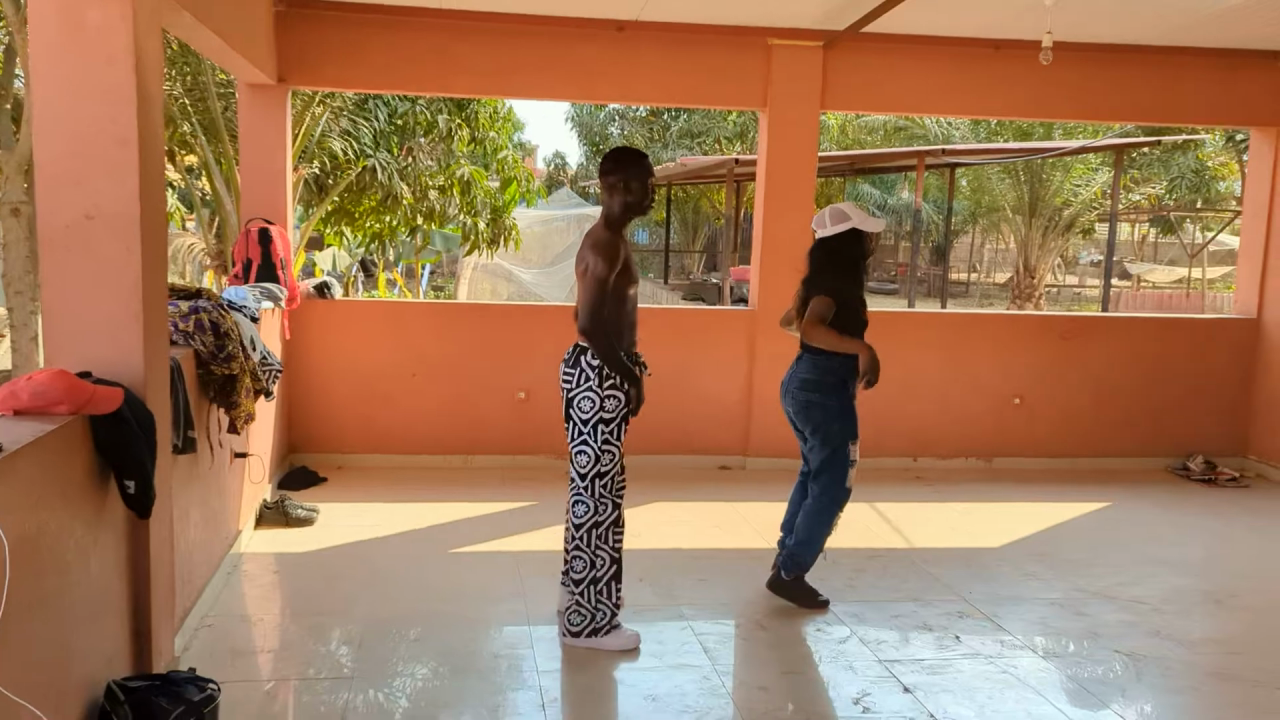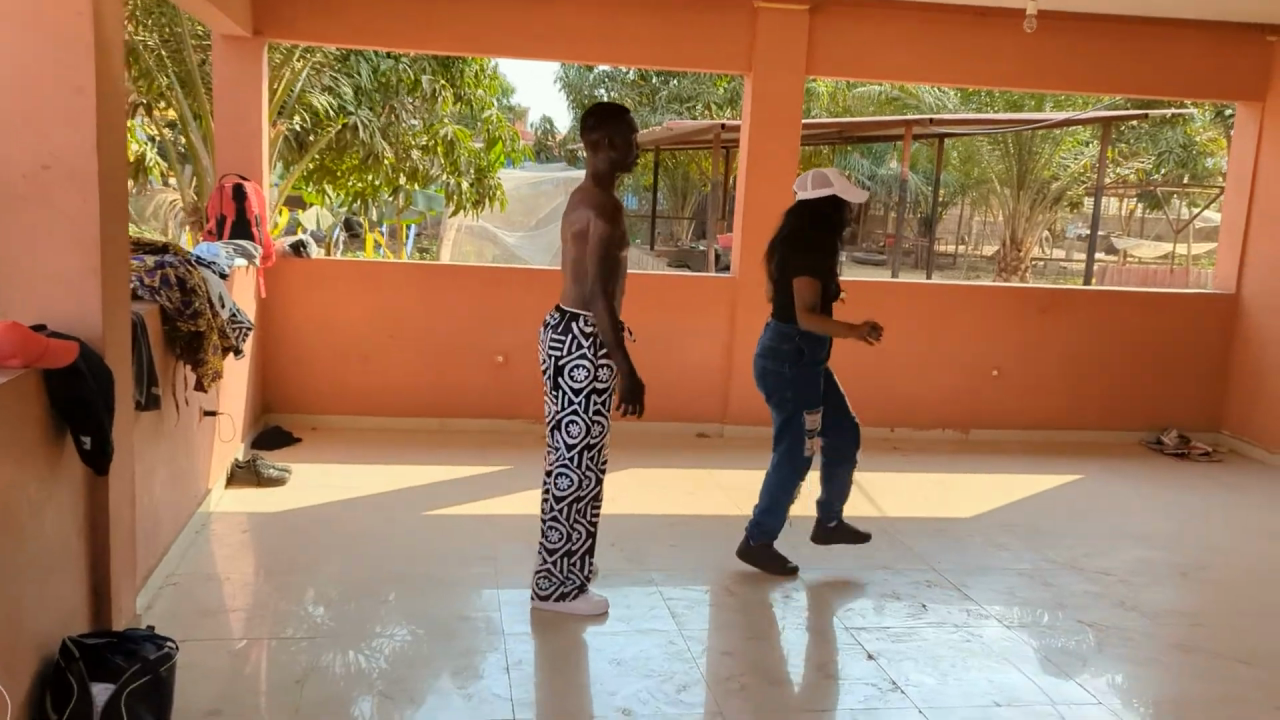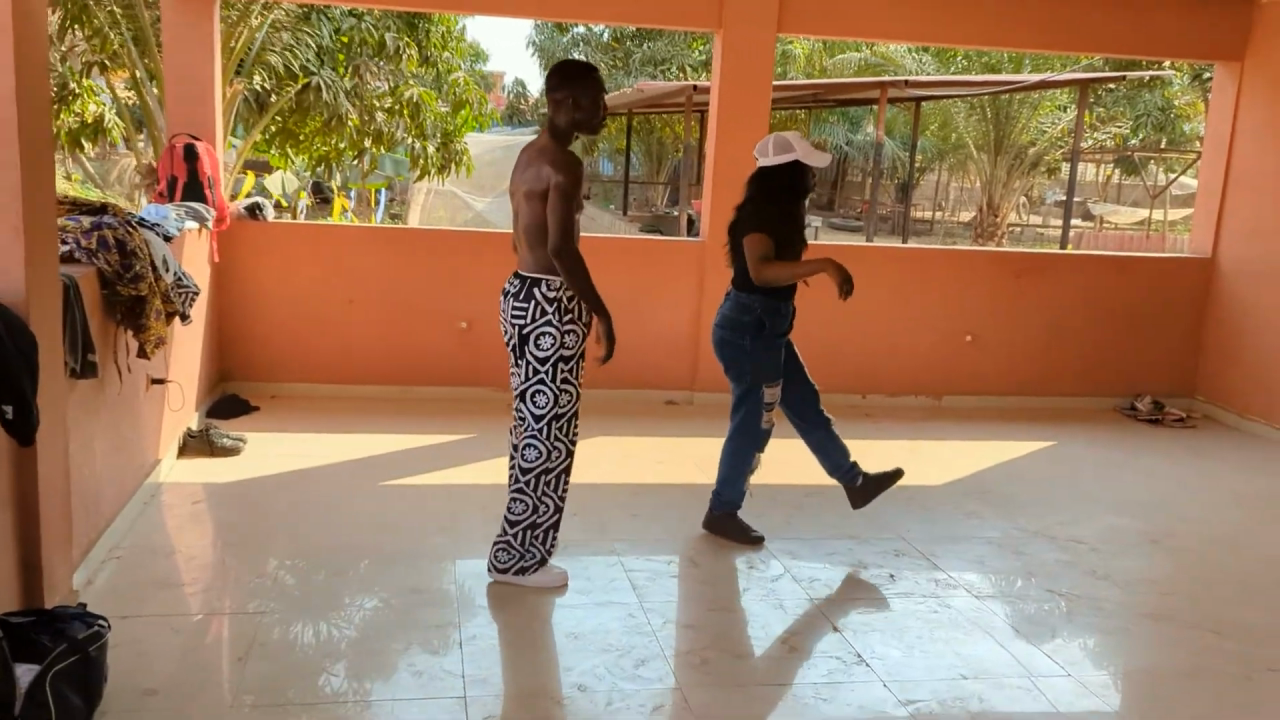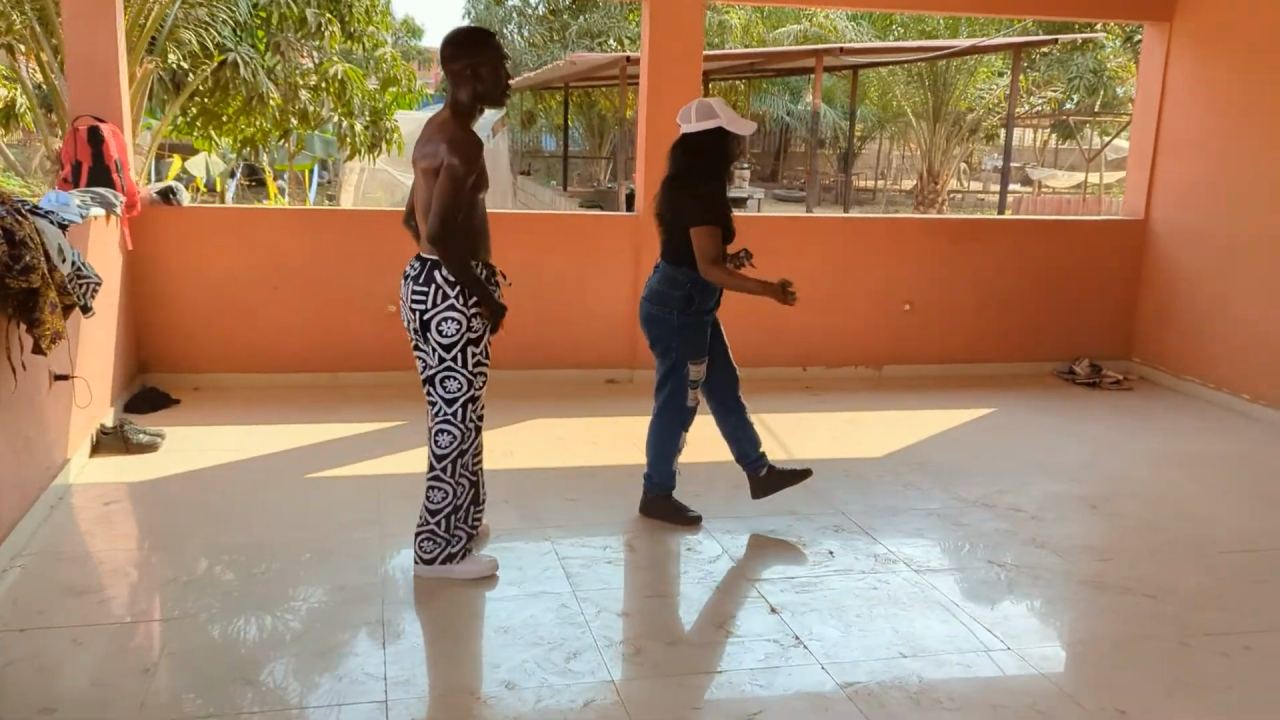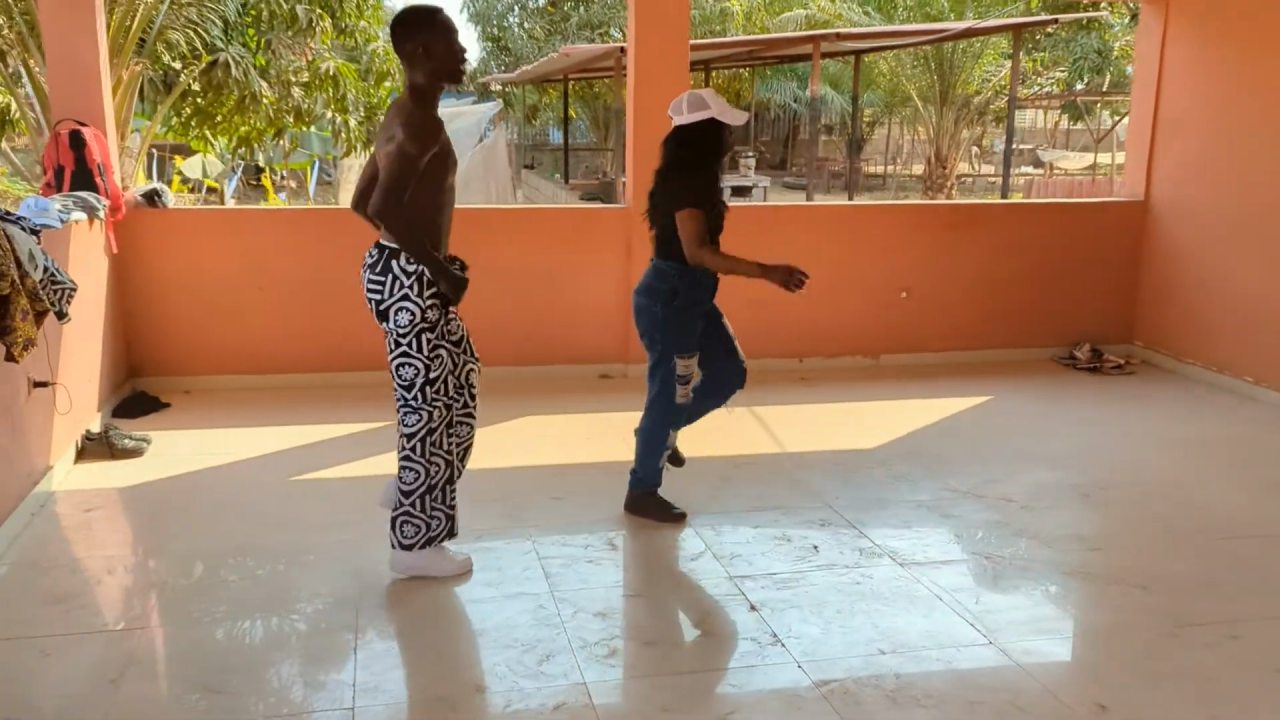
dt=0.4s
person 1, frame 1
left shoulder: (609, 239)
right shoulder: (606, 244)
right elbow: (588, 324)
left wrist: (626, 370)
right wrist: (631, 376)
left hip: (599, 371)
right hip: (597, 374)
left knee: (593, 488)
right knee: (599, 494)
left ankle: (583, 591)
right ankle: (588, 620)
person 1, frame 2
left shoulder: (585, 197)
right shoulder: (605, 206)
right elbow: (599, 293)
right wrist: (626, 369)
left hip: (568, 331)
right hip: (584, 340)
left knee: (565, 453)
right knee: (580, 463)
left ankle: (555, 558)
right ankle: (558, 585)
person 1, frame 3
left shoulder: (530, 155)
right shoulder: (564, 164)
right elbow: (561, 248)
right wrist: (600, 312)
left hip: (522, 293)
right hip: (549, 303)
left knee: (532, 424)
right knee: (549, 434)
left ankle: (521, 540)
right ankle: (518, 558)
person 1, frame 4
left shoulder: (436, 131)
right shoulder: (463, 142)
left elbow: (413, 218)
right elbow: (440, 232)
right wrist: (485, 296)
left hip: (427, 280)
right hip: (451, 290)
left knee: (453, 414)
right knee: (458, 419)
left ankle: (456, 523)
right ankle: (441, 550)
person 1, frame 5
left shoulder: (408, 117)
right shoulder: (418, 123)
left elbow: (361, 202)
right elbow: (384, 208)
right wrist: (441, 268)
left hip: (412, 274)
right hip: (409, 279)
left knee: (461, 384)
right knee: (427, 407)
left ankle: (416, 493)
right ankle: (415, 543)
person 2, frame 1
left shoulder: (822, 278)
right shoulder: (837, 281)
left elbow: (788, 321)
right elbow: (810, 326)
right wrist: (863, 349)
left hip: (802, 383)
right hip: (826, 390)
left knee: (814, 476)
right knee: (832, 488)
left ankle: (787, 555)
right ankle: (788, 573)
person 2, frame 2
left shoulder: (802, 245)
right shoulder: (807, 250)
left elbow: (781, 293)
right elbow: (807, 316)
left wrist: (828, 291)
right wrist: (851, 330)
left hip: (801, 357)
right hip: (790, 358)
left knee: (844, 435)
right knee: (795, 453)
left ankle: (829, 520)
right ankle: (757, 542)
person 2, frame 3
left shoulder: (772, 213)
right shoulder: (762, 214)
right elbow: (759, 271)
left wrist: (799, 268)
right wrist: (825, 265)
left hip: (765, 328)
right hip: (748, 329)
left knee: (806, 405)
right knee: (752, 423)
left ankle: (854, 481)
right ankle: (721, 513)
person 2, frame 4
left shoulder: (693, 185)
right shoulder: (700, 191)
right elbow: (710, 269)
left wrist: (733, 259)
right wrist: (767, 289)
left hip: (690, 303)
right hip: (677, 305)
left knee: (724, 387)
right knee: (678, 401)
left ankle: (759, 471)
right ankle: (656, 495)
person 2, frame 5
left shoulder: (695, 178)
right shoulder: (682, 181)
right elbow: (698, 251)
right wrist: (765, 271)
left hip: (691, 296)
right hip: (669, 298)
left knee: (730, 370)
right knee: (670, 393)
left ankle: (661, 436)
right ankle: (642, 492)
